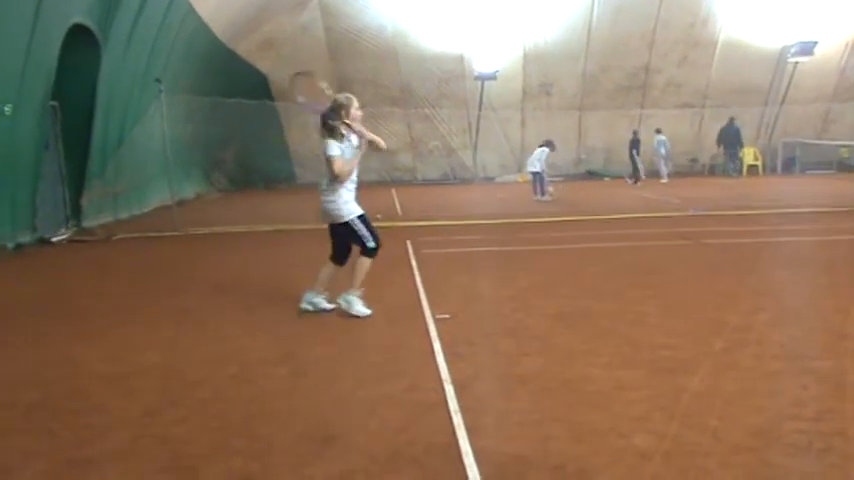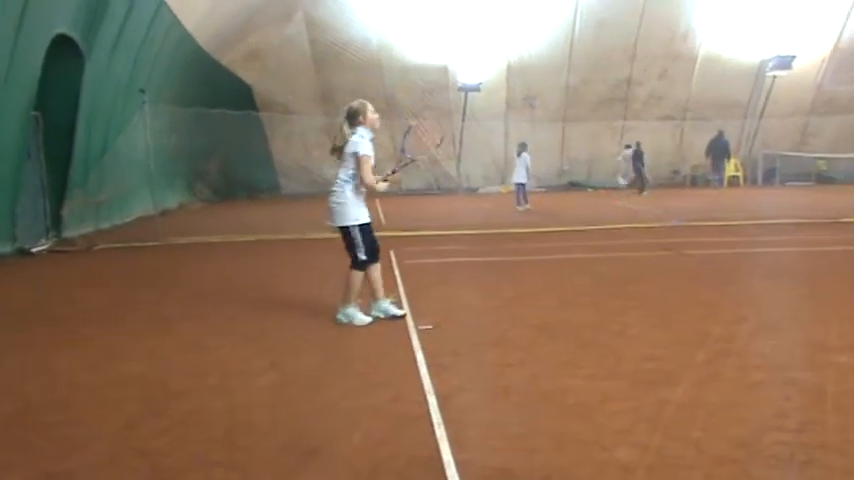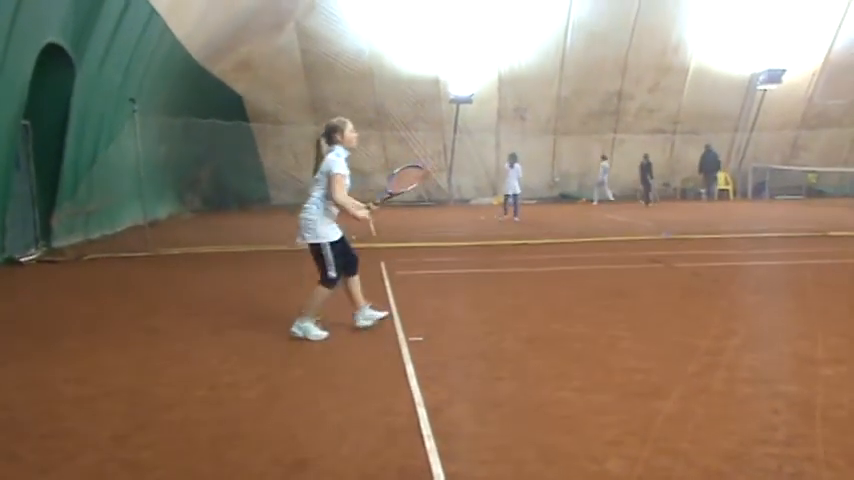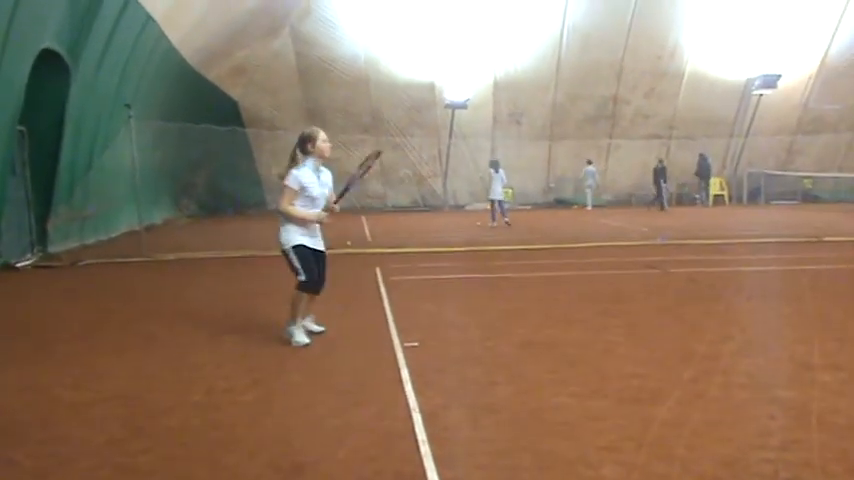
dt=0.5s
person 1, frame 1
left shoulder: (353, 135)
right shoulder: (333, 142)
left elbow: (381, 146)
right elbow: (340, 175)
left wrist: (365, 134)
right wrist: (358, 153)
left hip: (341, 203)
right hip: (339, 203)
left knee: (340, 255)
right knee: (371, 244)
left ankle: (313, 297)
right ankle: (351, 296)
person 1, frame 2
left shoulder: (358, 140)
right shoulder: (362, 141)
right elbow: (367, 181)
left wrist: (382, 179)
right wrist: (381, 187)
left hip: (353, 204)
right hip: (348, 204)
left knee: (372, 252)
right knee: (362, 257)
left ankle: (380, 304)
right ankle: (348, 309)
person 1, frame 3
left shoulder: (339, 159)
right shoulder: (334, 161)
left elbow: (342, 195)
right elbow: (336, 198)
left wrist: (362, 206)
right wrist: (356, 213)
left hip: (326, 222)
right hip: (318, 222)
left knee: (350, 264)
right knee: (331, 275)
left ankle: (362, 312)
right ankle: (303, 323)
person 1, frame 4
left shoulder: (326, 174)
right shoulder: (298, 174)
left elbow: (327, 201)
right elbow: (283, 207)
left wrist: (331, 207)
right wrist: (310, 217)
left hip: (314, 235)
right hip: (294, 234)
left knee: (317, 282)
right knee: (307, 278)
left ankle: (305, 319)
right ankle: (294, 325)
